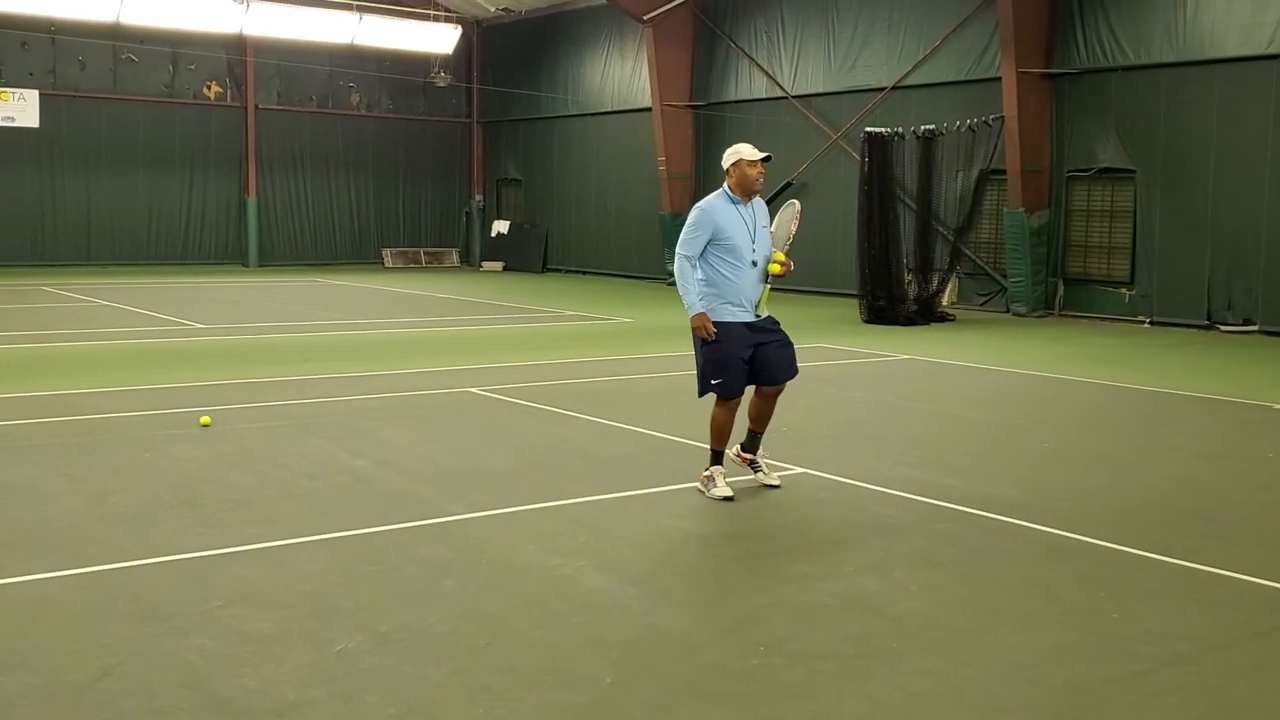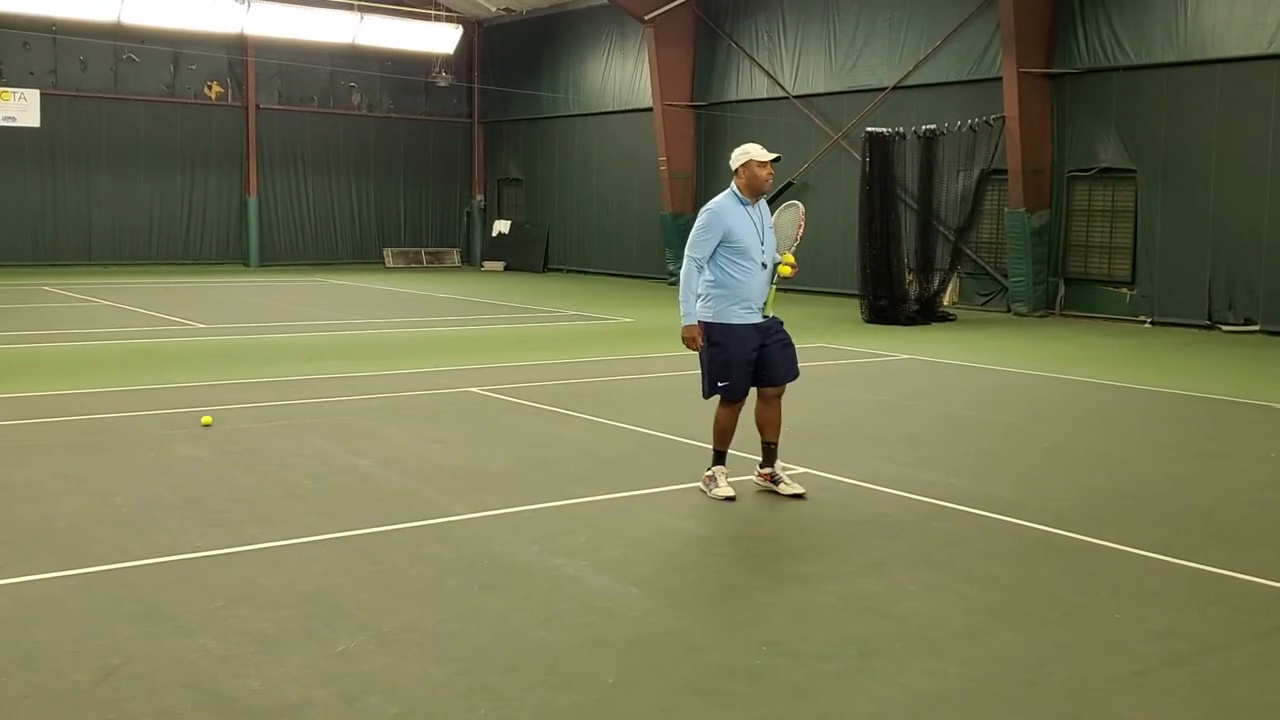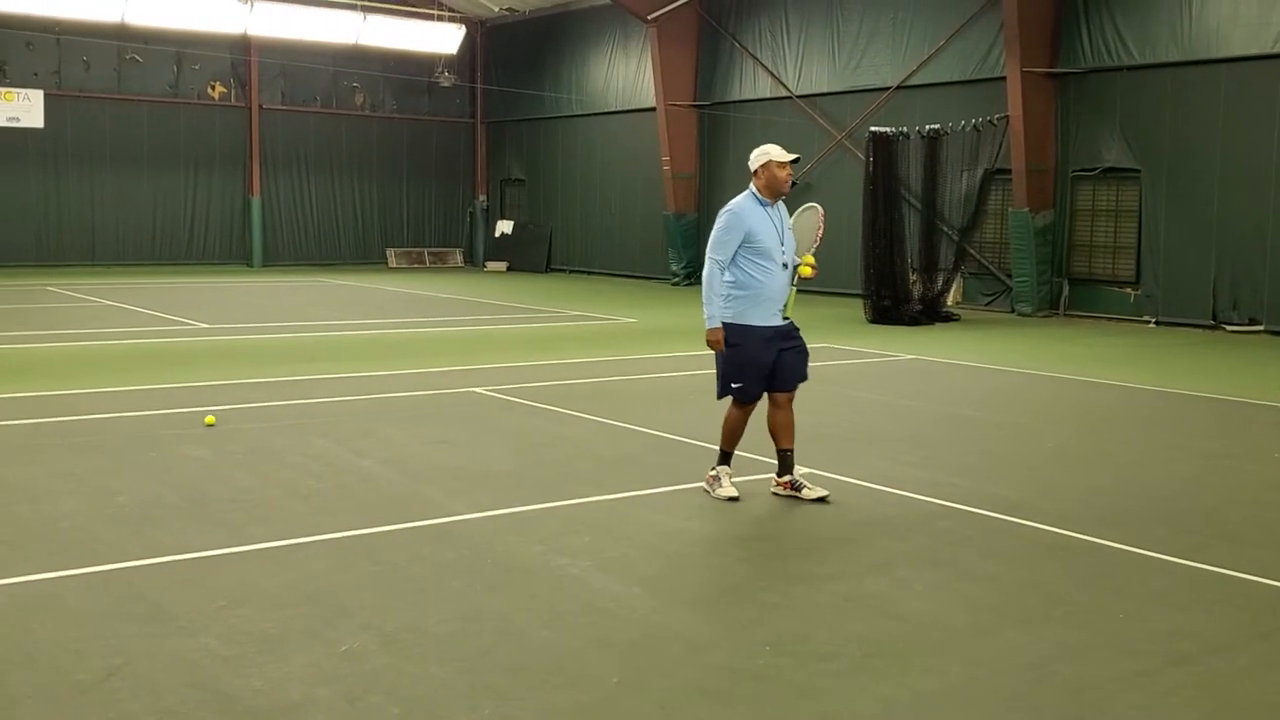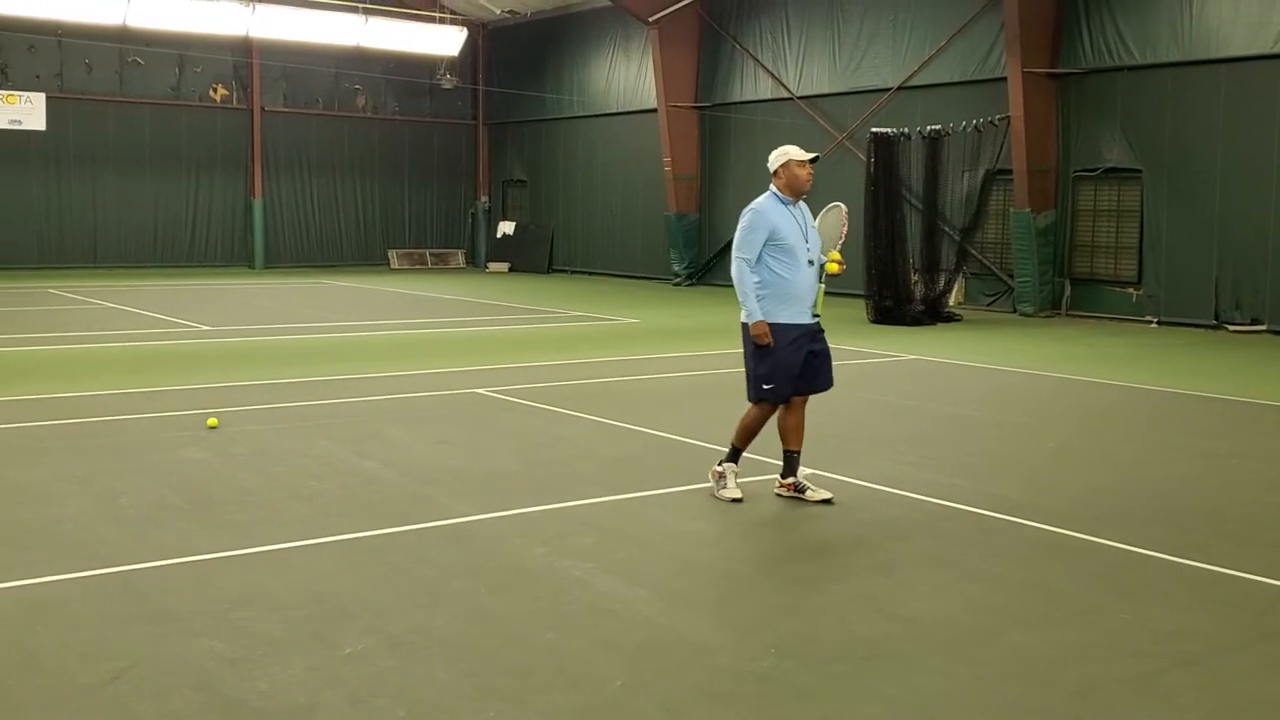
dt=0.3s
person 1, frame 1
left shoulder: (760, 207)
right shoulder: (708, 210)
right elbow: (683, 260)
left wrist: (778, 264)
right wrist: (694, 309)
left hip: (758, 317)
right hip: (720, 321)
left knee: (774, 384)
right knee: (729, 396)
left ankle: (749, 451)
right ankle: (713, 471)
person 1, frame 2
left shoulder: (762, 208)
right shoulder: (717, 211)
right elbow: (691, 264)
left wrist: (781, 263)
right wrist: (689, 319)
left hip: (762, 319)
right hip: (726, 323)
left knee: (773, 390)
right knee: (733, 398)
left ankle: (768, 469)
right ankle: (715, 471)
person 1, frame 3
left shoulder: (780, 210)
right shoulder: (737, 212)
right elbow: (713, 266)
left wrist: (801, 265)
right wrist: (713, 322)
left hip: (779, 324)
right hip: (744, 326)
left knee: (783, 397)
right knee: (745, 401)
left ankle: (785, 477)
right ankle: (720, 471)
person 1, frame 4
left shoulder: (803, 210)
right shoulder: (761, 211)
right elbow: (740, 265)
left wrist: (827, 263)
right wrist: (755, 317)
left hip: (805, 323)
right hip: (773, 325)
left knee: (797, 400)
right knee: (769, 401)
left ankle: (790, 478)
right ankle: (727, 466)
